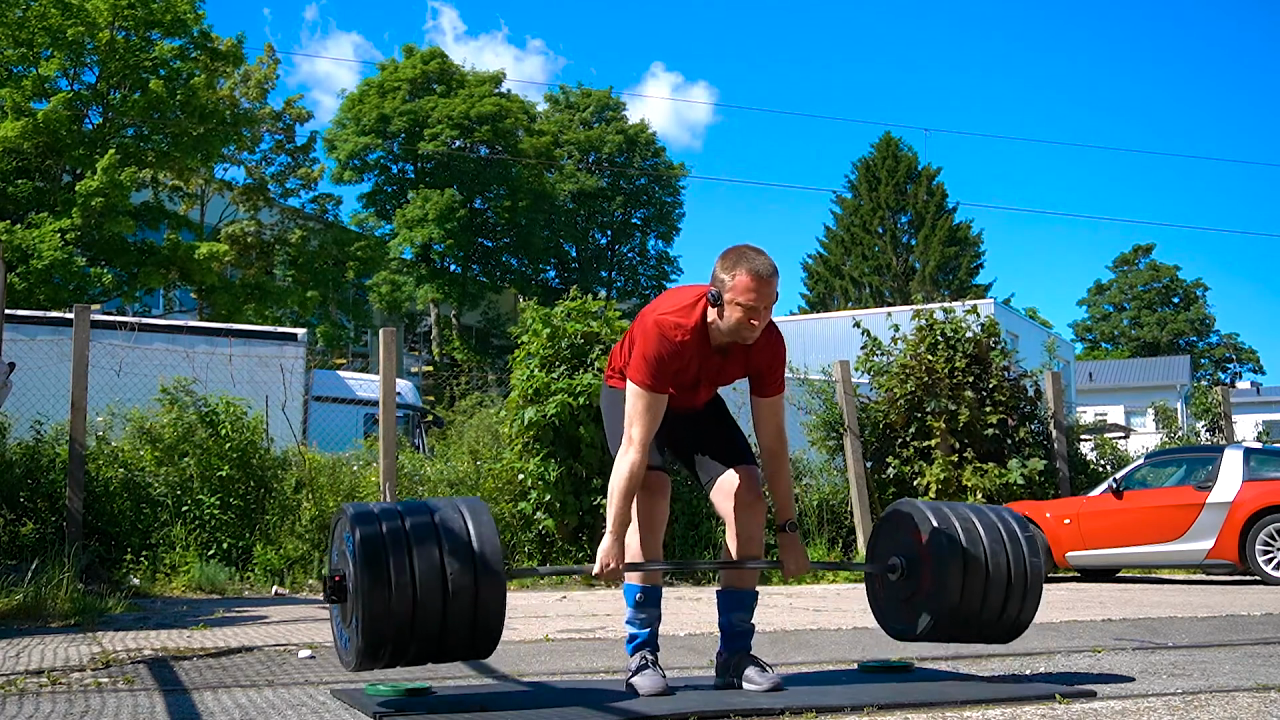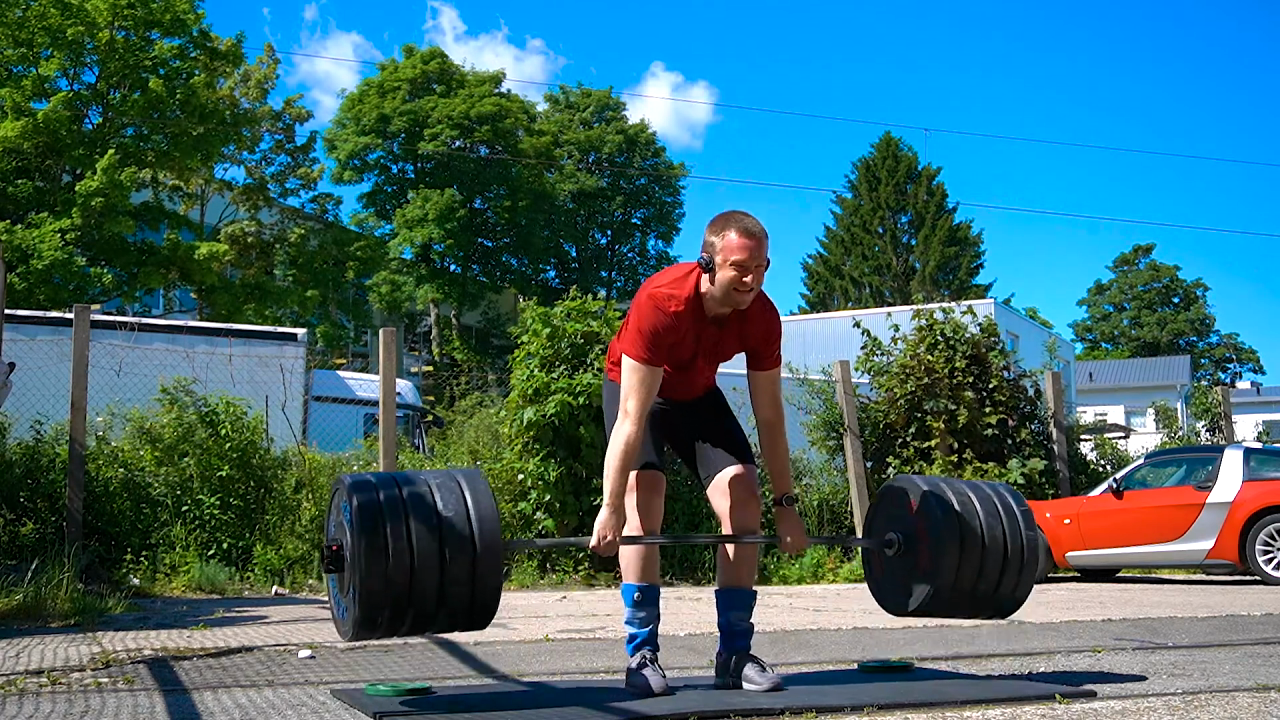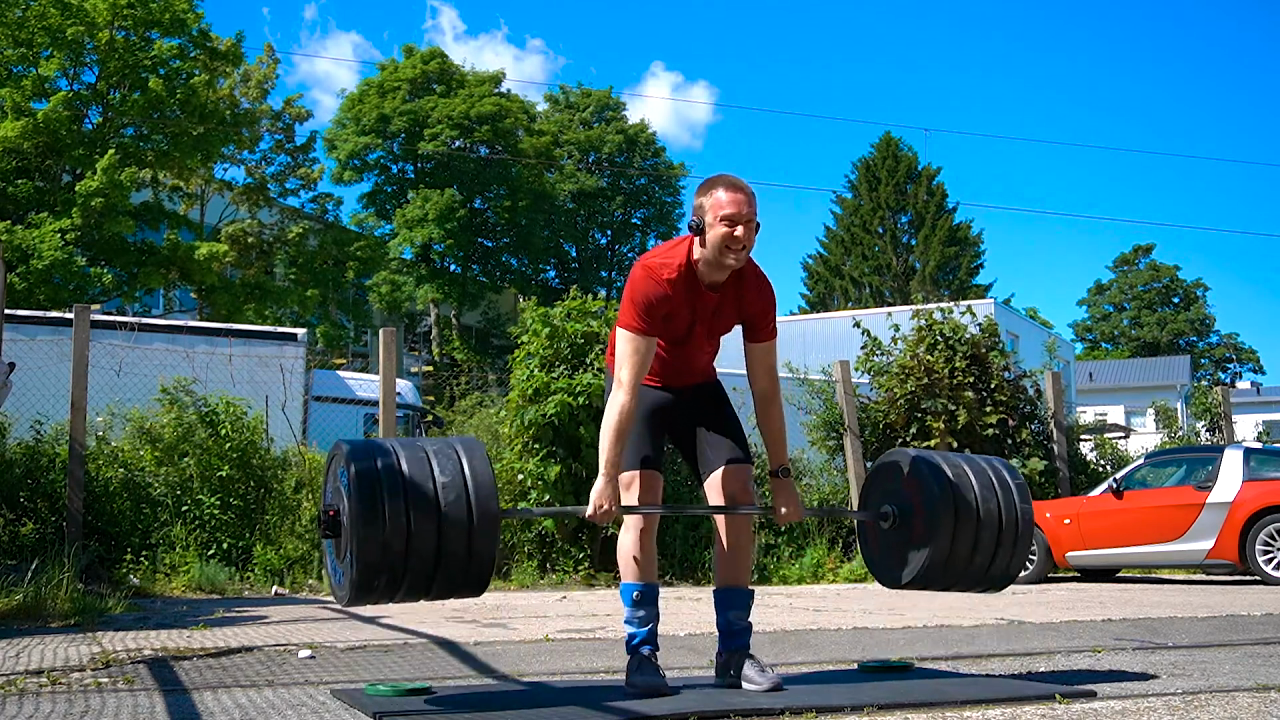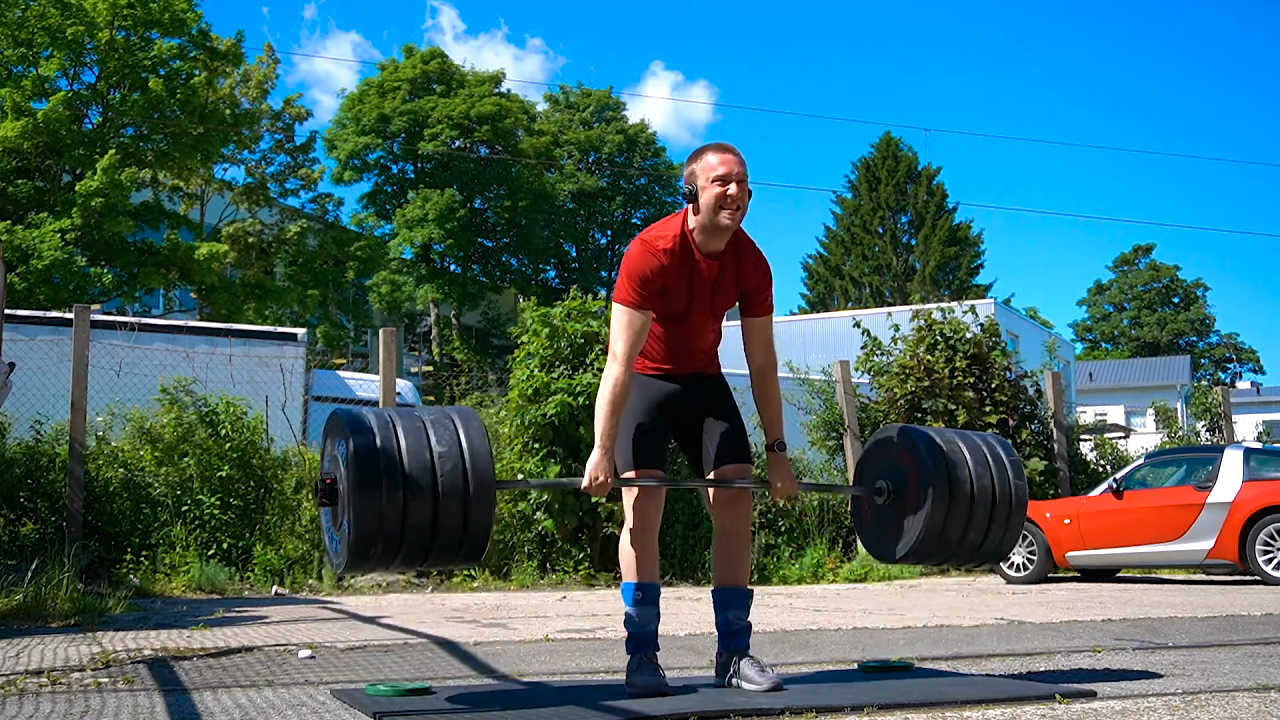
dt=0.2s
person 1, frame 1
left shoulder: (768, 343)
right shoulder: (665, 330)
left elbow: (773, 443)
right elbow: (636, 446)
left wrist: (789, 531)
right wrist: (614, 536)
left hip: (698, 402)
right hip: (631, 391)
left knee: (748, 503)
right knee: (652, 499)
left ankle: (735, 653)
right ankle: (642, 654)
person 1, frame 2
left shoulder: (762, 316)
right shoulder: (661, 303)
left elbow: (770, 417)
right elbow: (633, 418)
left wrist: (787, 505)
right wrist: (610, 508)
left hip: (698, 394)
right hip: (634, 385)
left knee: (744, 501)
right knee: (645, 498)
left ankle: (735, 653)
right ankle: (641, 654)
person 1, frame 3
left shoulder: (755, 287)
right shoulder: (655, 275)
left elbow: (766, 388)
right elbow: (628, 386)
left wrist: (782, 475)
right wrist: (606, 477)
left hip: (699, 386)
right hip: (642, 384)
left knee: (739, 500)
right knee: (640, 501)
left ankle: (734, 653)
right ankle: (641, 653)
person 1, frame 4
left shoulder: (751, 261)
right shoulder: (652, 250)
left elbow: (762, 364)
right elbow: (621, 359)
left wrist: (777, 451)
right wrist: (602, 449)
left hip: (704, 378)
right hip: (644, 377)
left knee: (735, 501)
right knee: (643, 502)
left ankle: (733, 653)
right ankle: (641, 653)
